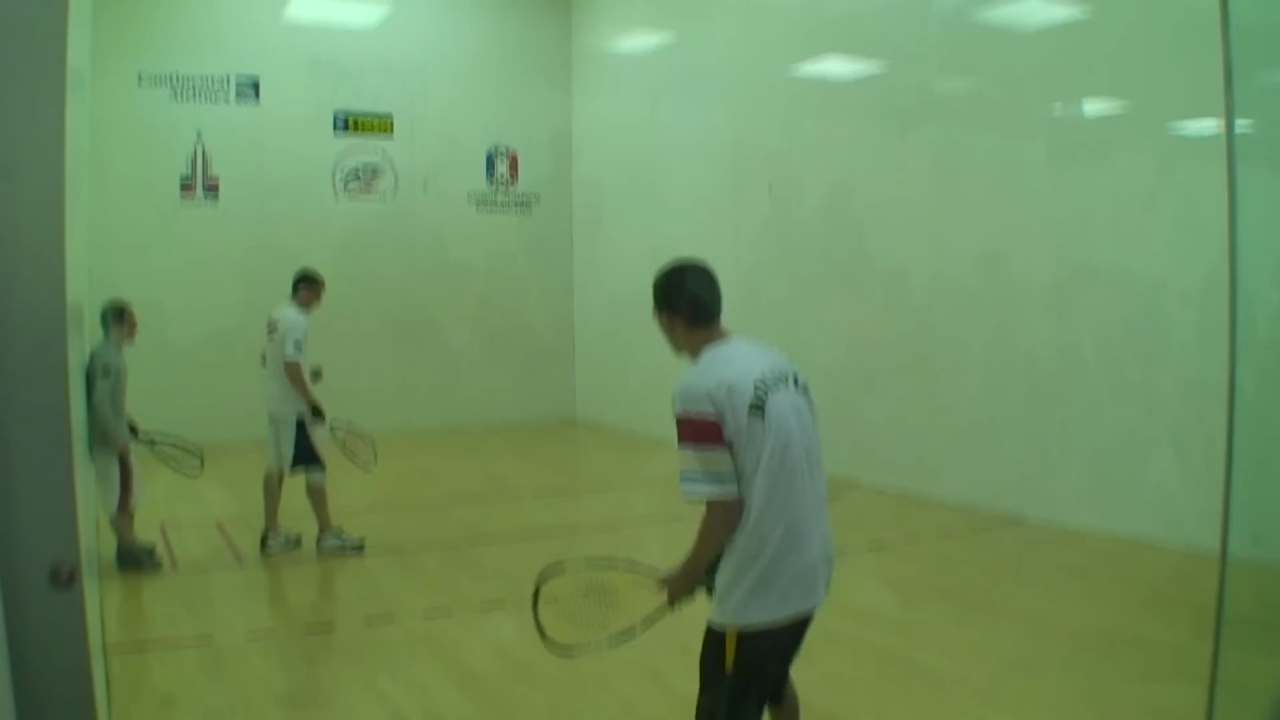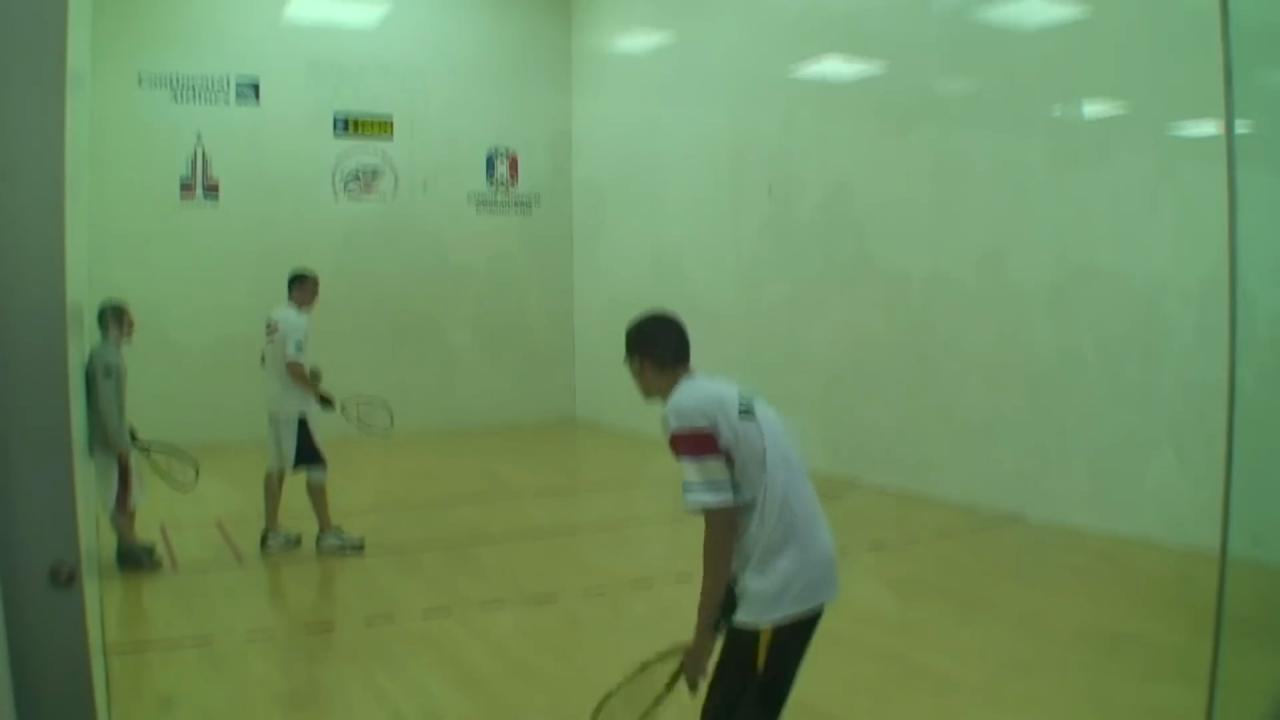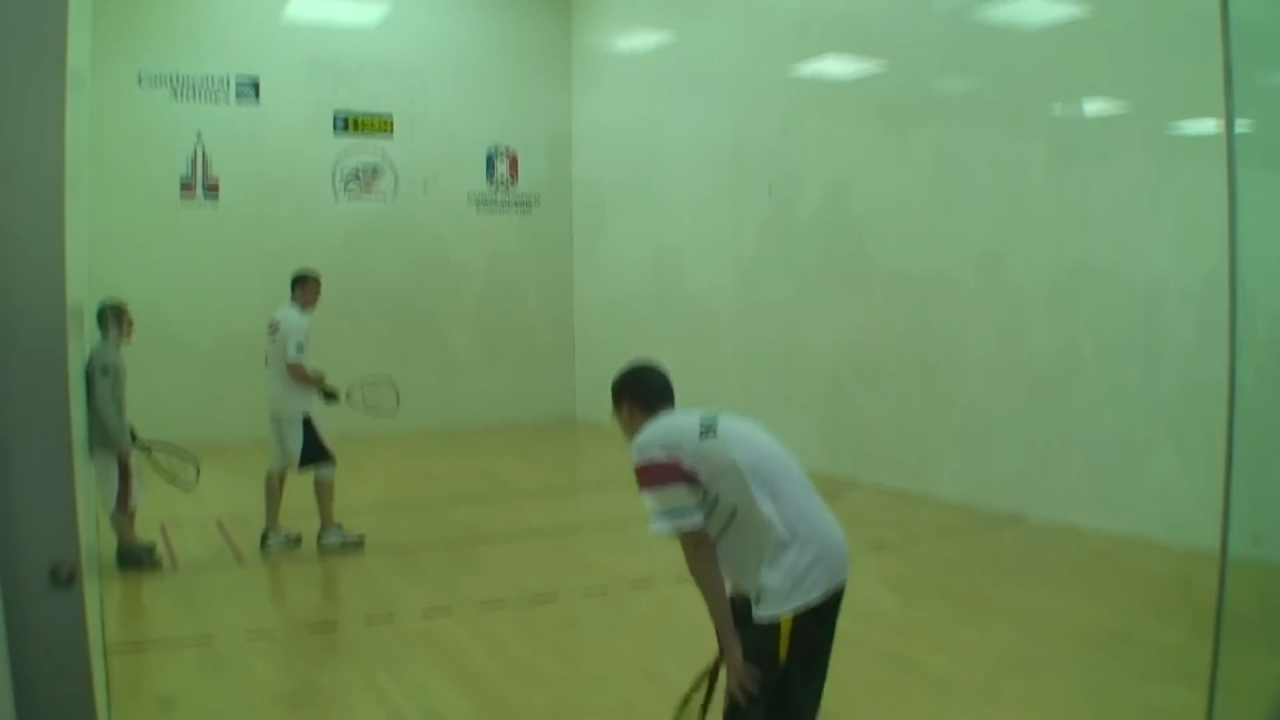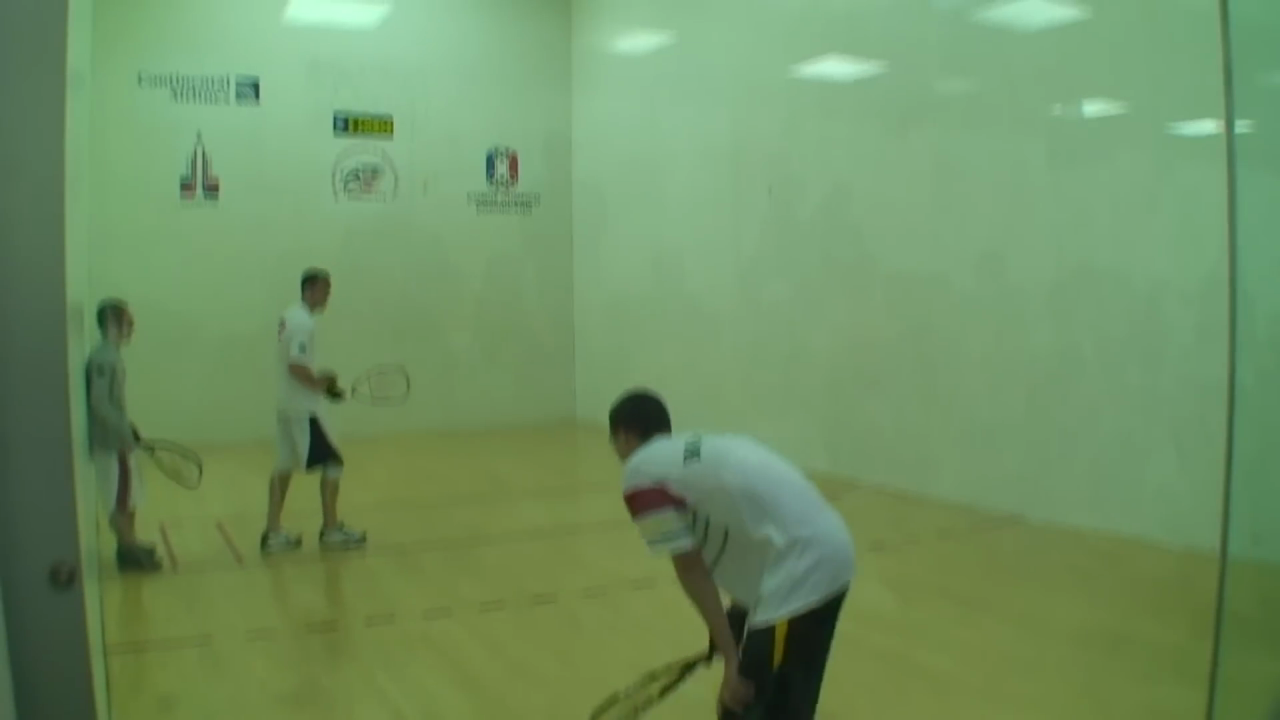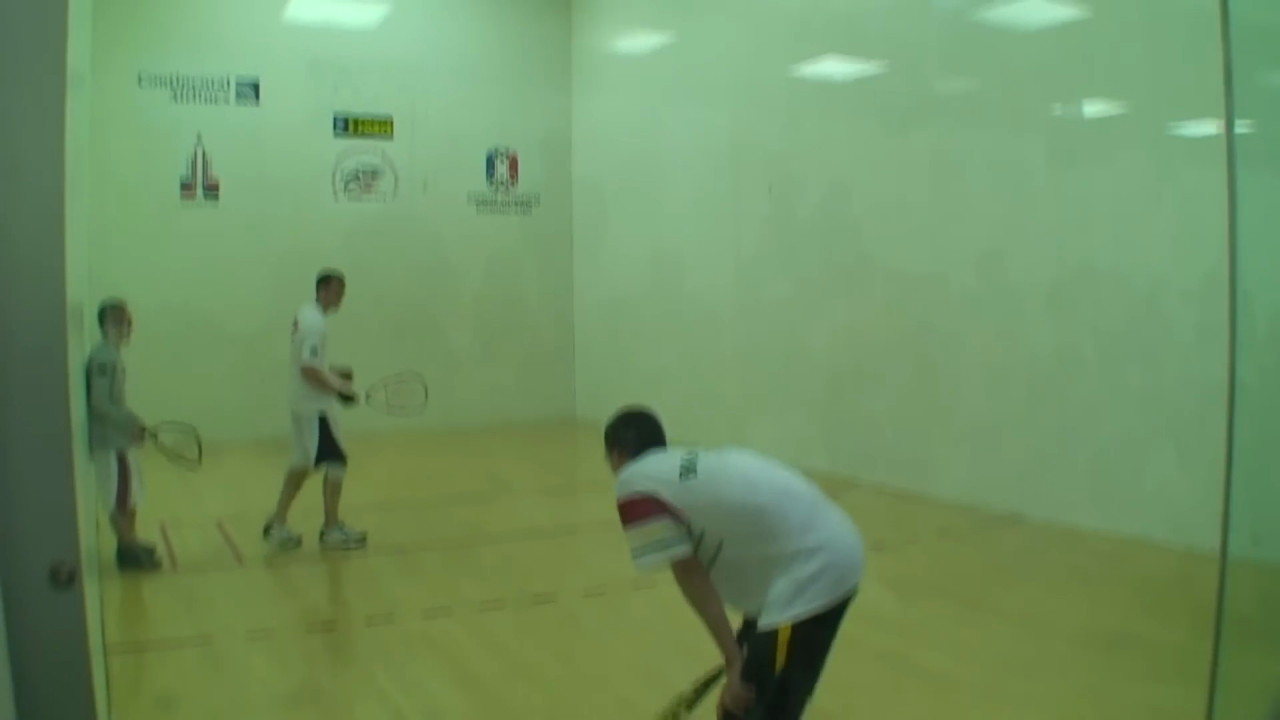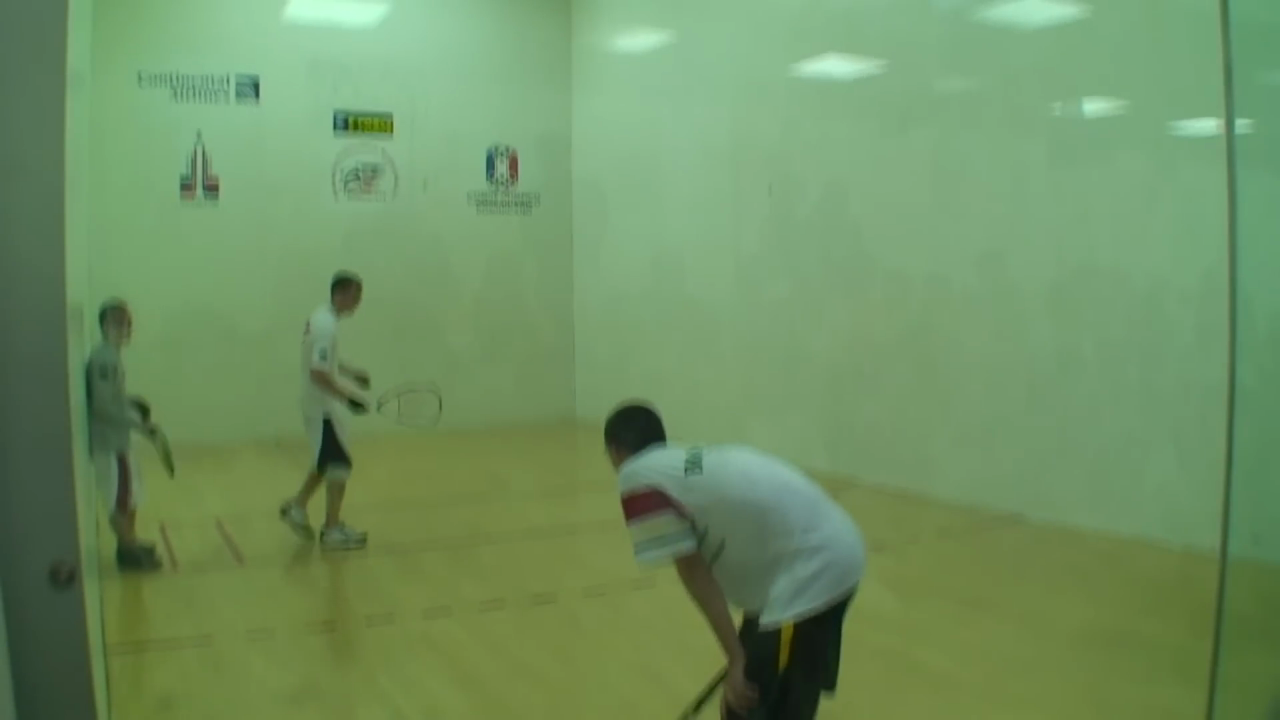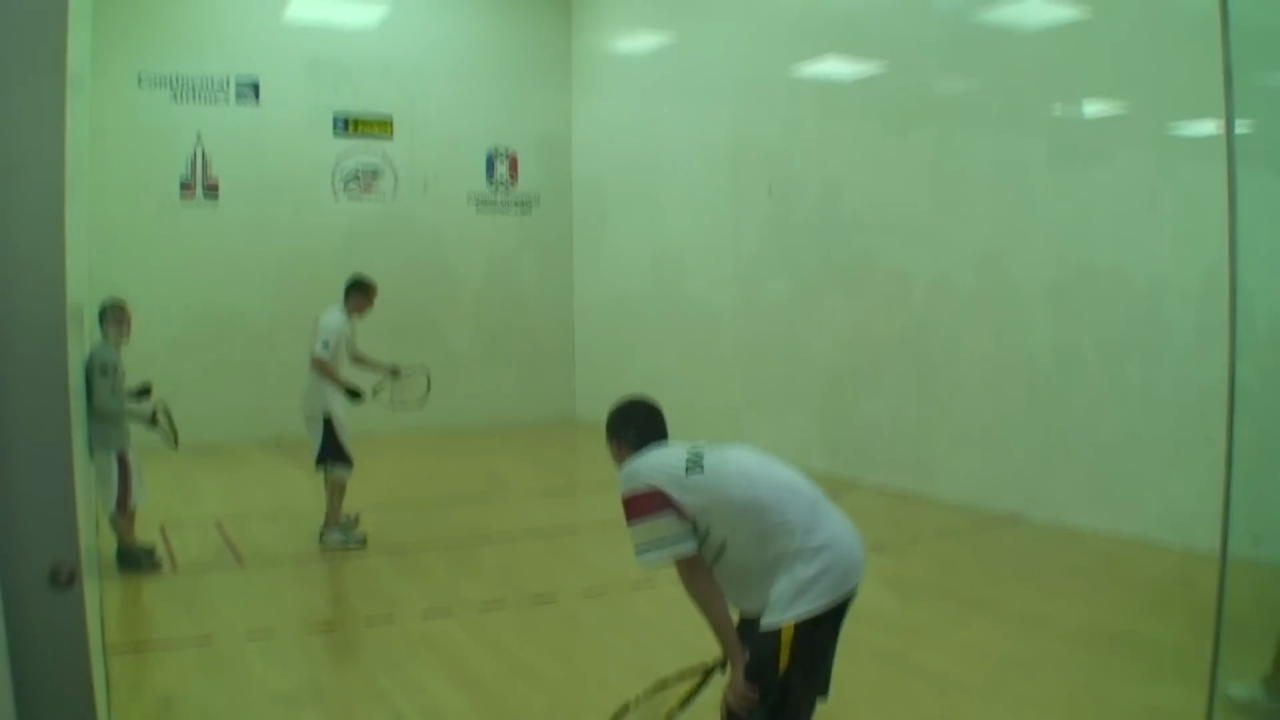
dt=0.2s
person 1, frame 1
left shoulder: (700, 390)
right shoulder: (773, 362)
left elbow: (725, 511)
left wrist: (688, 575)
left hip: (758, 585)
right hip: (807, 567)
right knee: (772, 681)
person 1, frame 2
left shoulder: (686, 411)
right shoulder: (726, 393)
left elbow: (722, 524)
left wrist: (704, 629)
left hip: (780, 584)
right hip: (810, 567)
person 1, frame 3
left shoulder: (650, 445)
right shoulder: (705, 425)
left elbow: (697, 546)
left wrist: (731, 646)
left hip: (798, 573)
right hip: (817, 554)
person 1, frame 4
left shoulder: (641, 470)
right shoulder: (699, 452)
left elbow: (689, 566)
left wrist: (731, 658)
left hip: (803, 570)
right hip: (824, 551)
person 1, frame 5
left shoulder: (634, 483)
right shoulder: (694, 466)
left elbow: (689, 573)
left wrist: (734, 663)
left hip: (811, 569)
right hip: (835, 549)
person 1, frame 6
left shoulder: (636, 477)
right shoulder: (698, 463)
left elbow: (692, 569)
left wrist: (736, 660)
left hip: (813, 566)
right hip: (834, 548)
person 1, frame 7
left shoulder: (638, 476)
right shoulder: (695, 459)
left elbow: (693, 571)
left wrist: (737, 661)
left hip: (812, 567)
right hip: (834, 550)
person 2, frame 1
left shoulder: (278, 315)
right shoulder: (296, 320)
right elbow: (291, 366)
left wrist: (307, 375)
right wrist: (312, 401)
left hip: (276, 405)
right hip: (294, 408)
left knee: (276, 468)
right knee: (315, 468)
left ankle: (272, 534)
right ankle: (327, 535)
person 2, frame 2
left shoulder: (275, 317)
right shoulder: (297, 321)
right elbow: (293, 367)
right wrist: (318, 392)
left hip: (277, 405)
right hip: (294, 408)
left knee: (276, 468)
right knee: (316, 467)
left ankle: (272, 533)
right ankle: (327, 534)
person 2, frame 3
left shoulder: (278, 317)
right shoulder: (297, 322)
right elbow: (294, 368)
left wrist: (311, 378)
right wrist: (321, 387)
left hip: (278, 405)
right hip: (296, 408)
left knee: (278, 467)
right knee: (324, 463)
left ankle: (272, 533)
right ankle: (329, 531)
person 2, frame 4
left shoulder: (290, 316)
right shoulder: (303, 322)
right elbow: (296, 368)
left wrist: (319, 377)
right wrist: (324, 385)
left hip: (287, 406)
right hip: (304, 409)
left knee: (283, 468)
right knee: (332, 463)
left ankle: (273, 533)
right ankle: (331, 530)
person 2, frame 5
left shoulder: (307, 315)
right shoulder: (315, 323)
right elbow: (308, 370)
left wrist: (333, 371)
right wrist: (338, 390)
left hip: (303, 403)
right hip: (315, 406)
left knee: (303, 463)
right knee: (336, 462)
left ankle: (277, 525)
right ankle: (332, 529)
person 2, frame 6
left shoulder: (322, 316)
right shoulder: (327, 326)
right elbow: (319, 373)
left wrist: (352, 373)
right wrist: (349, 397)
left hip: (317, 403)
right hip: (324, 406)
left knee: (327, 462)
right knee: (340, 464)
left ankle: (297, 506)
right ankle: (333, 529)
person 2, frame 7
left shoulder: (343, 320)
right shoulder: (334, 322)
left elbow: (353, 355)
right elbow: (318, 361)
left wrist: (384, 367)
right wrist: (345, 384)
left hip: (325, 401)
right hip: (323, 402)
left knee: (334, 460)
right knee: (341, 463)
left ankle: (335, 517)
right ankle: (332, 530)
person 3, frame 1
left shoulder: (108, 353)
right shoulder: (108, 358)
right elbow: (100, 403)
left wrist: (125, 420)
right wrist: (116, 437)
left hip: (115, 441)
right hip: (110, 444)
left knee: (127, 496)
right knee: (120, 499)
left ankle: (130, 544)
right ankle: (127, 551)
person 3, frame 2
left shoulder: (108, 354)
right shoulder: (107, 358)
right elbow: (105, 404)
left wrist: (125, 430)
right wrist: (118, 443)
left hip: (116, 439)
right hip: (110, 443)
left knee: (129, 495)
right knee: (120, 499)
left ankle: (130, 543)
right ankle: (128, 551)
person 3, frame 3
left shoulder: (108, 354)
right shoulder: (106, 357)
right elbow: (102, 403)
left wrist: (125, 428)
right wrist: (119, 440)
left hip: (116, 439)
right hip: (110, 443)
left knee: (129, 495)
right knee: (121, 498)
left ankle: (131, 543)
right ankle: (128, 550)
person 3, frame 4
left shoulder: (110, 354)
right shoulder: (104, 358)
right elbow: (99, 402)
left wrist: (128, 426)
right wrist: (123, 435)
left hip: (116, 440)
right hip: (110, 443)
left knee: (129, 496)
right knee: (120, 500)
left ankle: (130, 544)
right ankle: (127, 551)
person 3, frame 5
left shoulder: (111, 355)
right shoulder: (104, 357)
right elbow: (99, 403)
left wrist: (133, 420)
right wrist: (130, 424)
left hip: (118, 439)
right hip: (109, 441)
left knee: (130, 495)
right knee: (120, 498)
left ankle: (131, 543)
right ankle: (128, 551)
person 3, frame 6
left shoulder: (110, 356)
right shoulder: (105, 359)
right elbow: (103, 406)
left wrist: (132, 401)
right wrist: (138, 424)
left hip: (117, 440)
right hip: (109, 442)
left knee: (130, 495)
right knee: (120, 499)
left ankle: (131, 544)
right ankle: (128, 551)
person 3, frame 7
left shoulder: (109, 354)
right shoulder: (104, 357)
right elbow: (102, 403)
left wrist: (134, 392)
right wrist: (139, 414)
left hip: (116, 438)
right hip: (108, 441)
left knee: (130, 495)
right knee: (120, 500)
left ankle: (130, 545)
right ankle: (128, 552)
